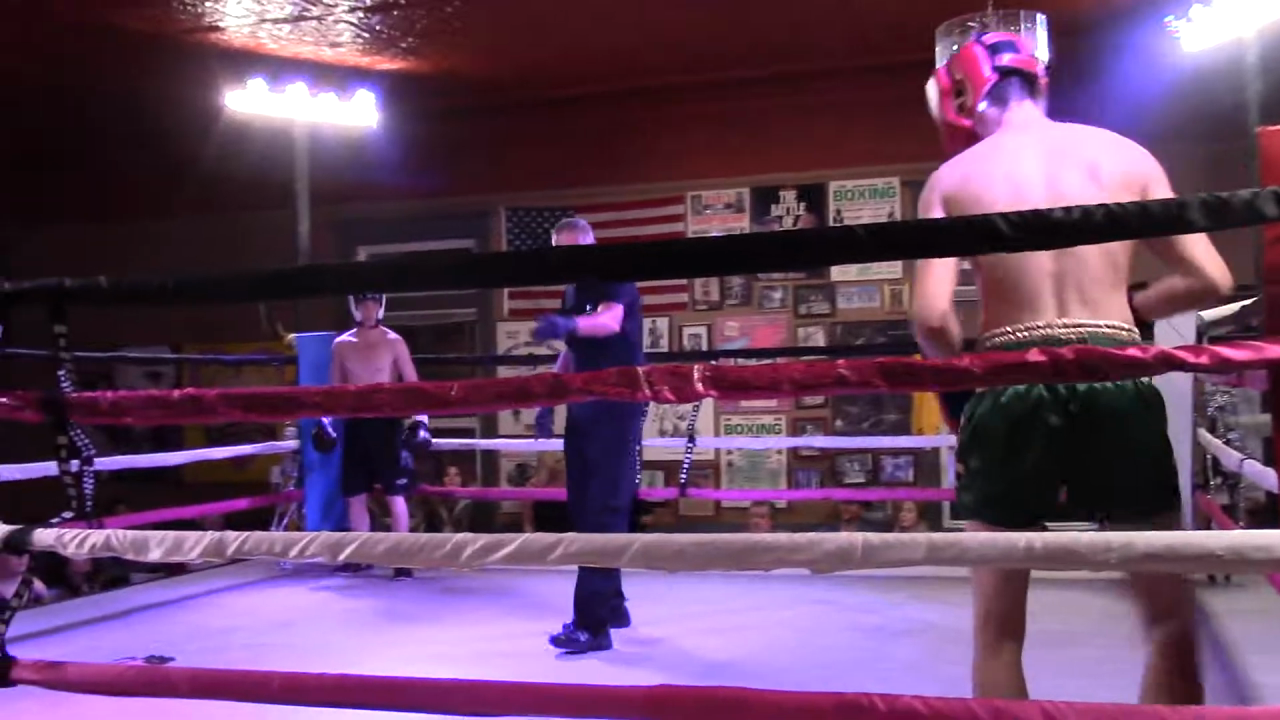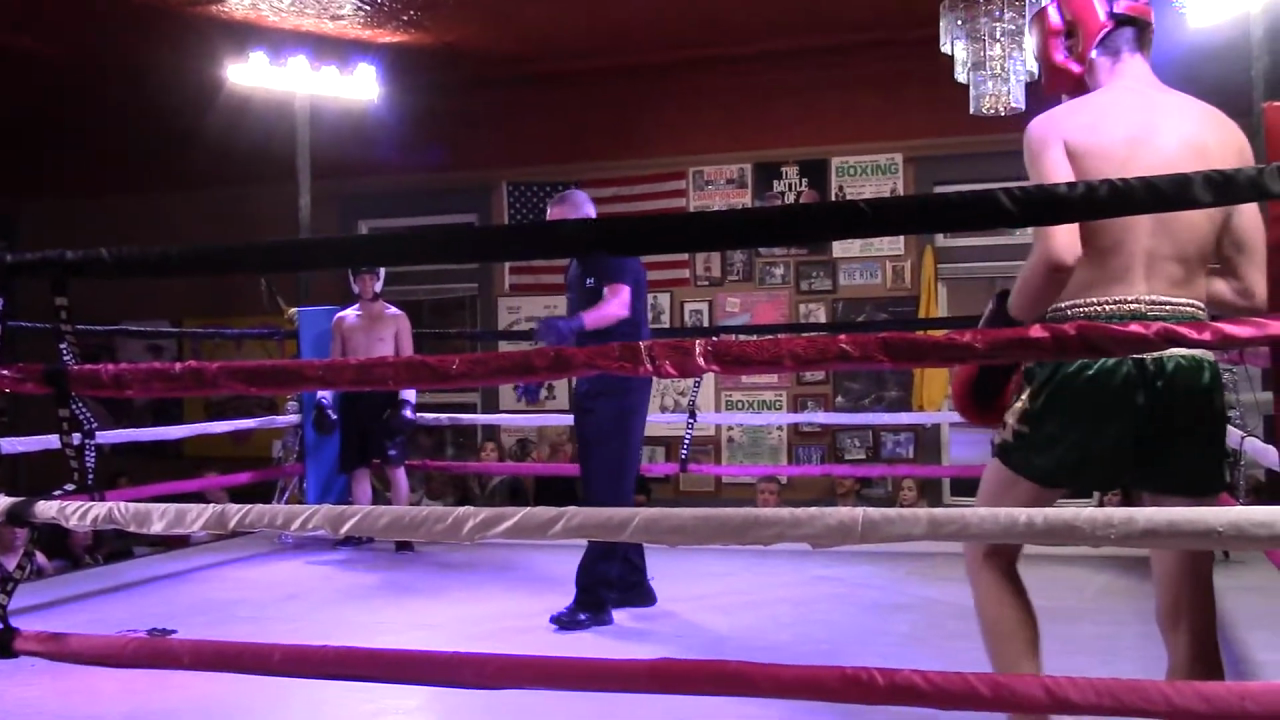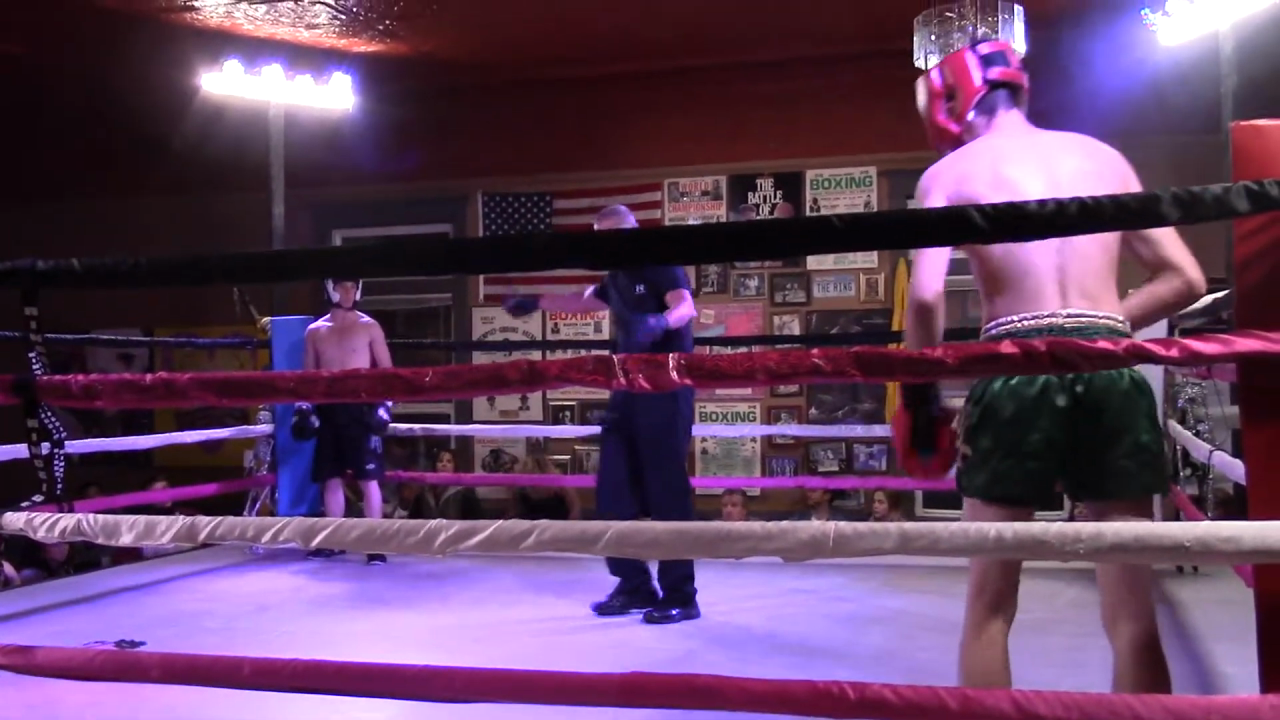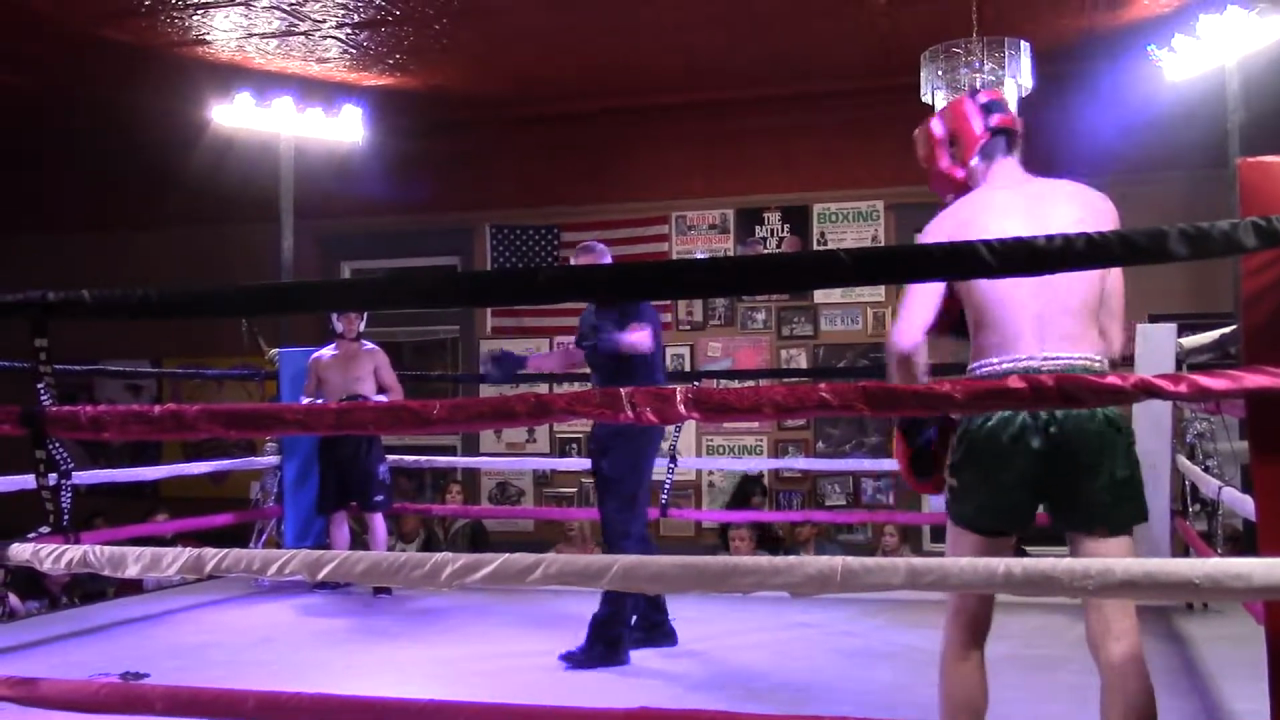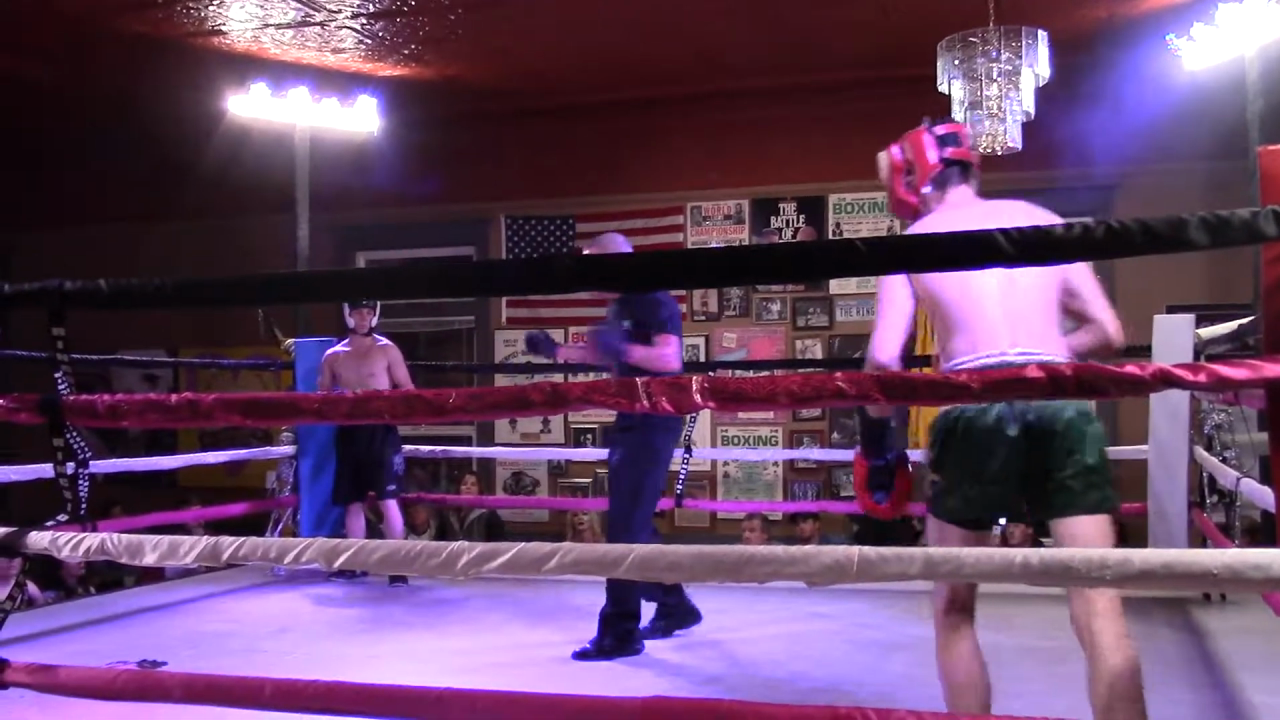
dt=1s
person 1, frame 1
left shoulder: (951, 180)
right shoulder: (1126, 155)
left elbow: (931, 317)
right elbow: (1213, 279)
left hip: (1012, 395)
right hip: (1117, 389)
left knee: (998, 632)
right knee: (1172, 621)
person 1, frame 2
left shoulder: (1058, 127)
right shoulder: (1226, 136)
left elbow: (1059, 254)
right elbow: (1250, 293)
left wrist: (1008, 322)
left hip: (1085, 366)
right hip: (1187, 370)
left knee: (988, 553)
right knee: (1188, 615)
person 1, frame 3
left shoulder: (948, 174)
right shoulder: (1104, 158)
left elbow: (926, 296)
right elbow: (1186, 278)
left wrist: (919, 395)
left hip: (1017, 378)
right hip: (1113, 377)
left knee: (991, 607)
right knee: (1133, 614)
person 1, frame 4
left shoulder: (947, 226)
right shoulder: (1094, 205)
left elbow: (904, 345)
right elbow: (1113, 342)
left hip: (1001, 416)
right hip: (1090, 411)
left knee: (966, 626)
right knee: (1117, 637)
person 1, frame 5
left shoulder: (914, 241)
right shoulder: (1044, 222)
left elbow: (883, 356)
right elbow: (1106, 330)
left wrist: (879, 435)
left hip: (974, 410)
right hip: (1060, 405)
left knee: (953, 613)
right knee: (1101, 616)
person 2, frame 1
left shoulder: (615, 284)
right shoulder: (570, 295)
left elbow: (610, 321)
left wrist: (569, 323)
right wrist: (548, 402)
left hip: (617, 407)
right hip: (582, 409)
left knee: (605, 508)
right knee: (582, 508)
left ankle: (594, 623)
right ankle: (610, 607)
person 2, frame 2
left shoulder: (616, 257)
right shoulder: (575, 267)
left elbow: (618, 306)
left wrist: (573, 324)
left hip: (621, 384)
right hip: (590, 383)
left knee: (608, 487)
right knee: (602, 486)
left ankle: (593, 601)
right ankle: (631, 583)
person 2, frame 3
left shoulder: (662, 267)
right shoulder: (617, 277)
left elbow: (685, 306)
right elbow: (583, 300)
left wrist: (659, 322)
right wrist: (533, 303)
left hip: (666, 392)
right hip: (628, 391)
left knee: (667, 490)
right knee: (614, 487)
left ankle: (680, 596)
right ankle: (635, 585)
person 2, frame 4
left shoulder: (635, 305)
right shoulder: (591, 314)
left elbow: (644, 342)
right elbow: (569, 357)
left wrist: (628, 336)
right wrist: (519, 362)
left hip: (639, 426)
right hip: (608, 427)
left knee: (620, 528)
right knee: (628, 526)
left ankle: (608, 640)
right ankle: (653, 622)
person 2, frame 5
left shoulder: (654, 302)
right shoulder: (618, 308)
left elbow: (672, 360)
right elbow: (603, 357)
left wrist: (625, 351)
right wrist: (556, 350)
left hip: (656, 421)
right hip: (630, 420)
left knee: (625, 523)
right knee: (634, 521)
left ankle: (619, 632)
right ankle: (675, 606)
person 3, frame 1
left shoulder: (394, 343)
right shoulder: (341, 345)
left elbow: (413, 385)
right elbow: (335, 388)
left wrist: (420, 423)
right wrist: (324, 421)
left hip: (386, 425)
right hip: (355, 426)
left knee: (395, 495)
right knee: (355, 495)
person 3, frame 2
left shoulder: (397, 318)
right shoulder: (341, 320)
left wrist: (407, 401)
right wrist: (323, 399)
left hip: (385, 398)
right hip: (352, 400)
left knee: (394, 466)
right knee: (358, 469)
person 3, frame 3
left shoulder: (370, 327)
right shoulder: (314, 330)
left elbow: (387, 371)
right elbow: (309, 374)
left wrist: (382, 404)
right wrist: (302, 408)
left hip: (359, 410)
right hip: (327, 410)
left knee: (368, 478)
right knee: (331, 478)
person 3, frame 4
left shoulder: (374, 354)
right shoulder: (318, 359)
left elbow: (397, 394)
right elbow: (306, 397)
left wrist: (370, 401)
right wrist: (313, 406)
left hip: (364, 439)
right hip: (332, 440)
left knee: (373, 511)
right knee: (335, 511)
person 3, frame 5
left shoulder: (387, 350)
right shoulder: (332, 356)
left elbow: (408, 391)
right elbow: (321, 396)
left hip: (381, 432)
right hip: (349, 434)
left knee: (388, 501)
right knee: (352, 503)
